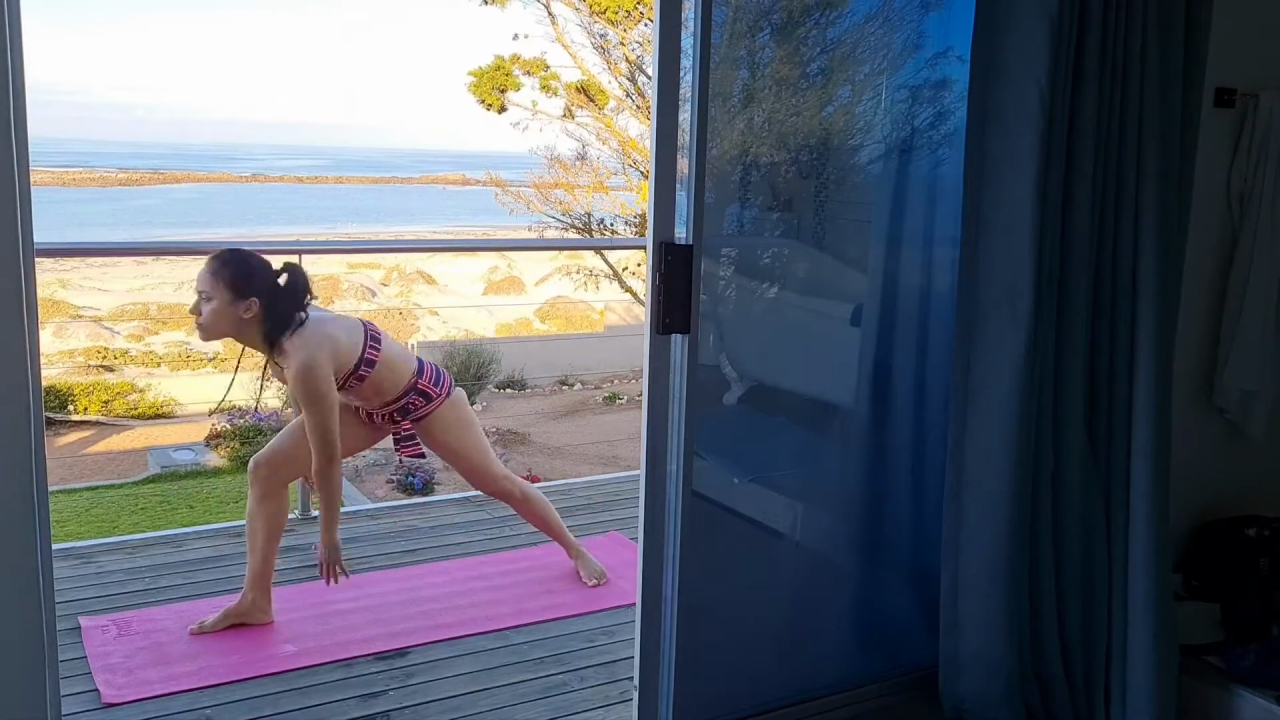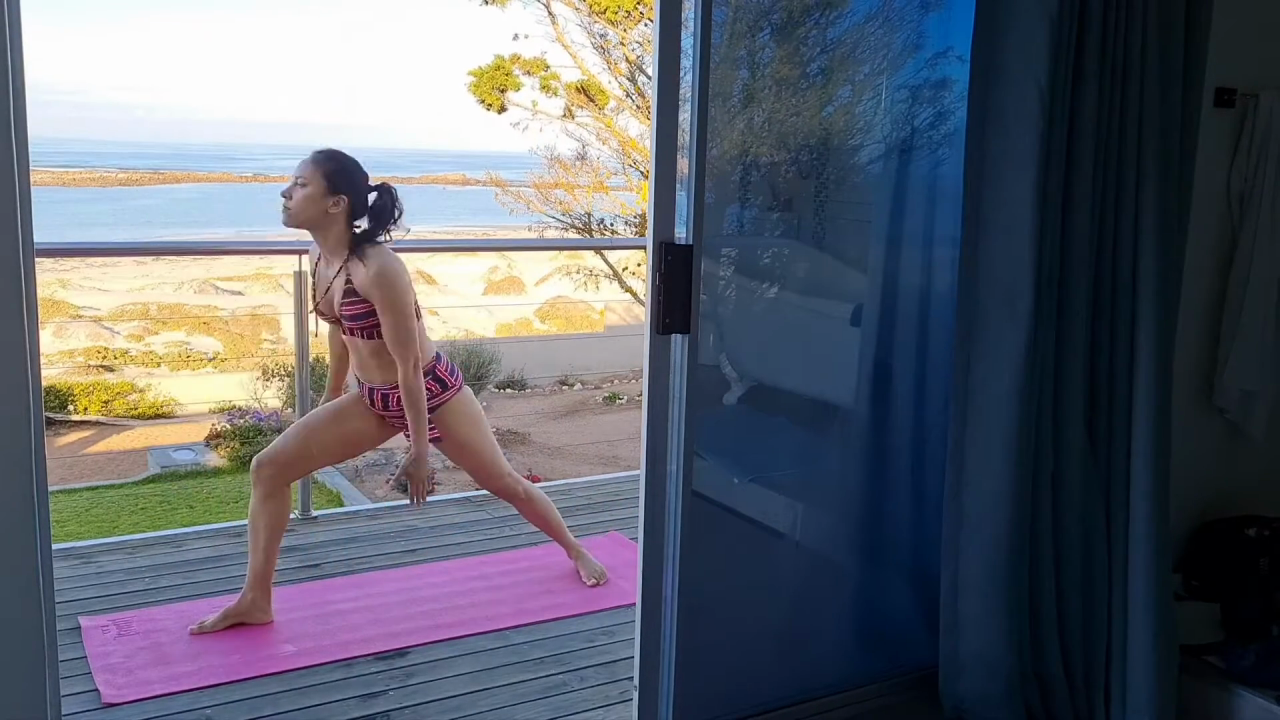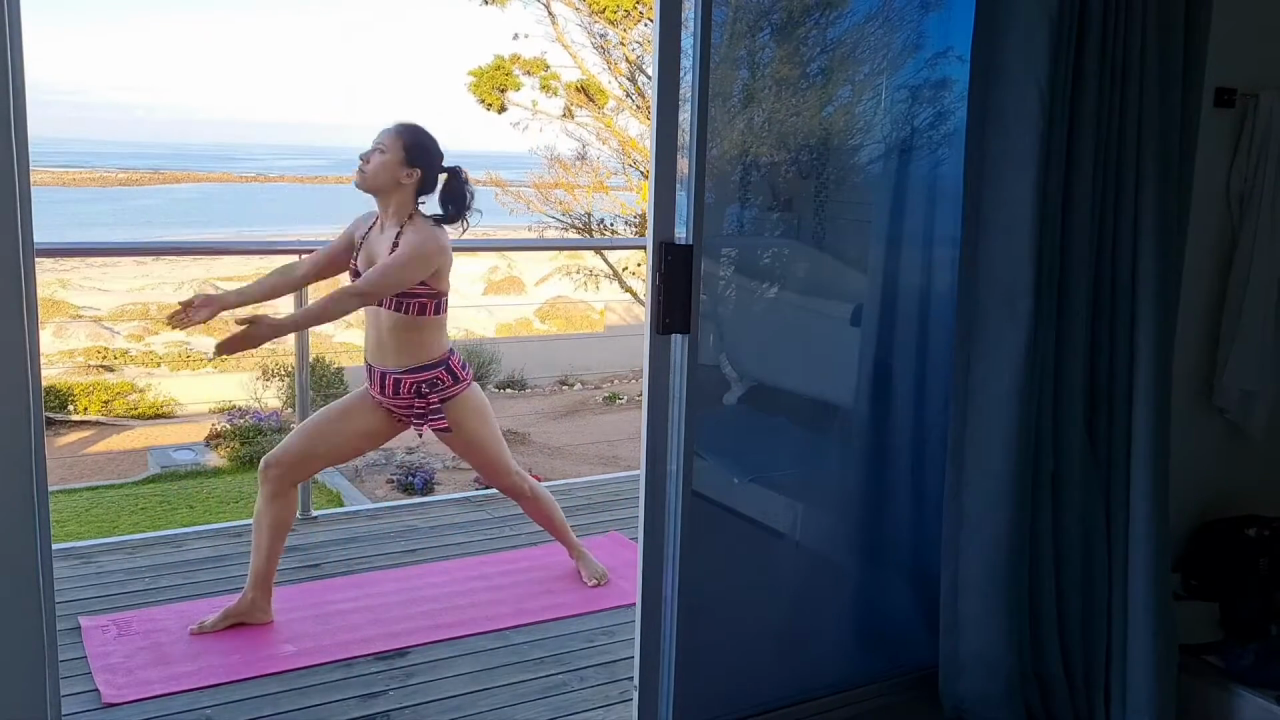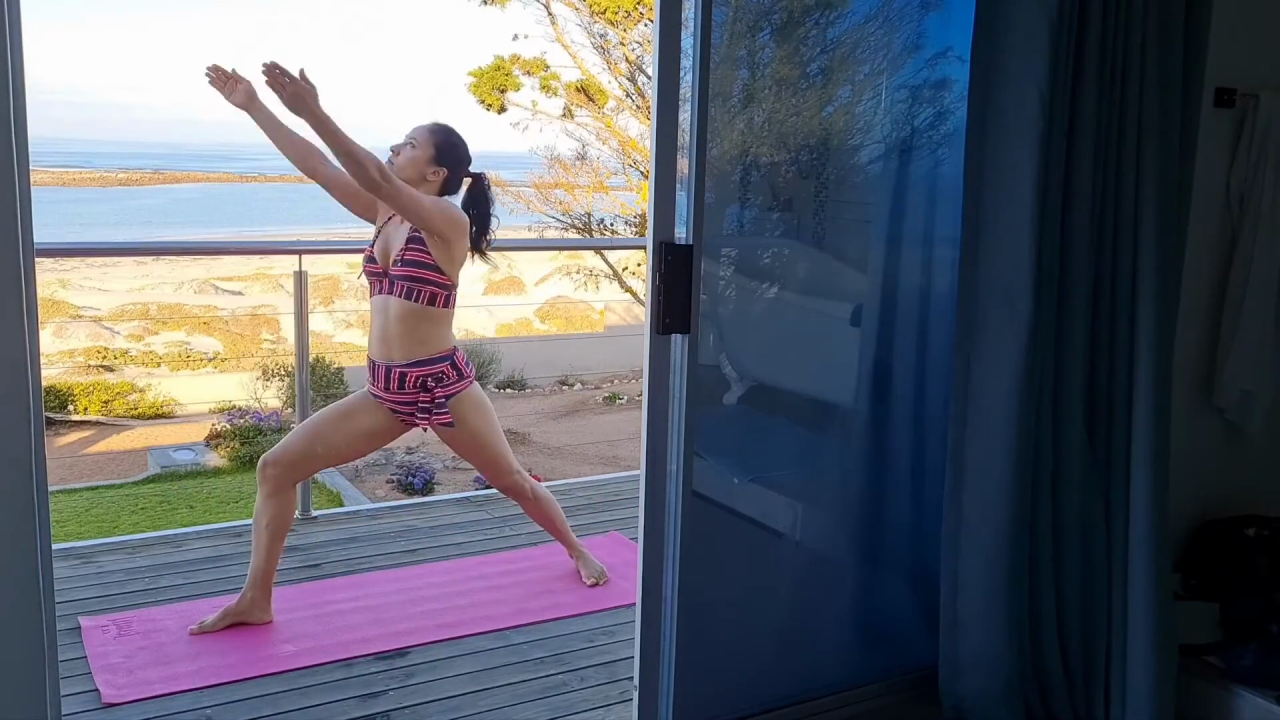
dt=0.1s
person 1, frame 1
left shoulder: (304, 357)
right shoulder: (271, 326)
left elbow: (326, 461)
left wrist: (330, 539)
left hip: (424, 398)
right hip: (372, 403)
left knee: (500, 484)
right knee: (265, 470)
left ankle: (574, 550)
right ankle: (256, 600)
person 1, frame 2
left shoulder: (373, 263)
right shoulder: (322, 255)
left elbow: (411, 362)
left wrist: (417, 450)
right wrist: (330, 400)
left hip: (430, 390)
right hip: (371, 398)
left knee: (507, 485)
right knee: (269, 467)
left ankle: (576, 552)
right ankle: (256, 603)
person 1, frame 3
left shoulder: (428, 239)
right shoulder: (368, 229)
left elbow: (364, 292)
right elbow: (300, 272)
left wrist: (280, 326)
right wrist: (224, 301)
left hip: (441, 385)
right hip: (382, 390)
left knee: (512, 481)
right knee: (277, 467)
left ankle: (576, 550)
right ankle: (255, 601)
person 1, frame 4
left shoulder: (447, 222)
right shoulder: (388, 214)
left elbow: (377, 177)
right elbow: (319, 169)
left wrist: (315, 116)
right wrist: (254, 108)
left hip: (442, 382)
right hip: (384, 389)
left knee: (513, 481)
right knee: (275, 467)
left ankle: (577, 550)
right ankle: (256, 601)
